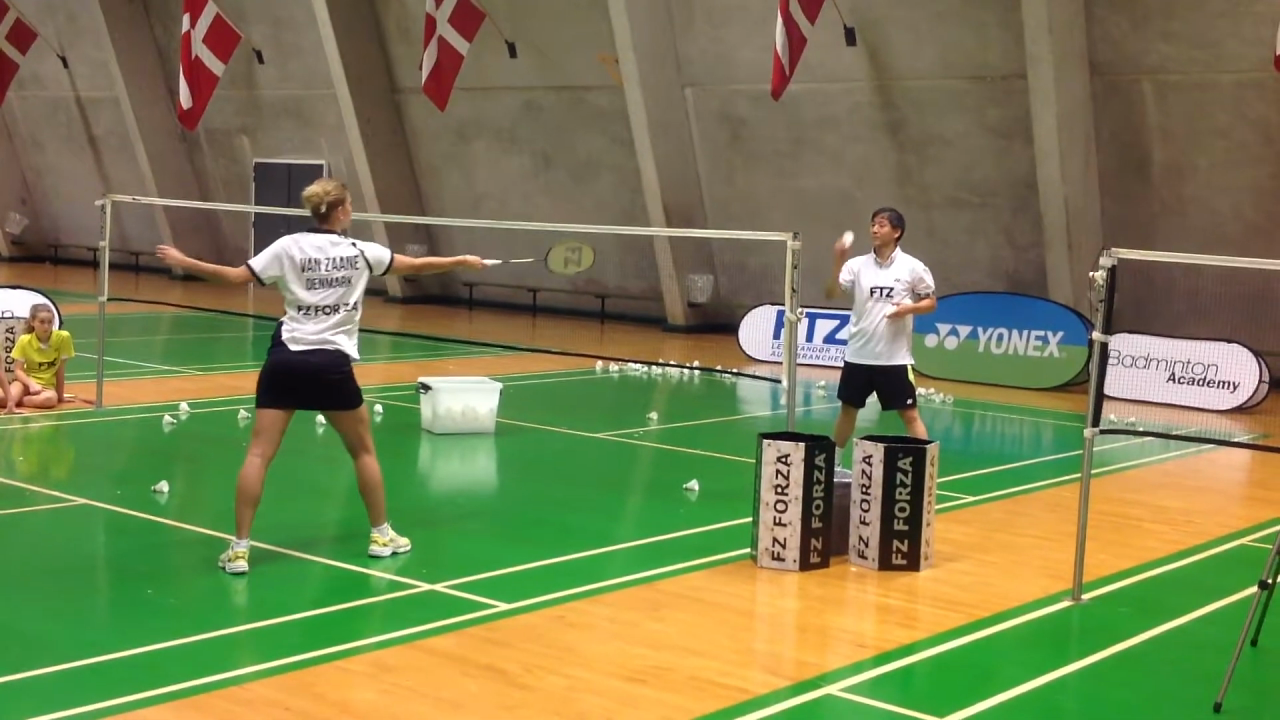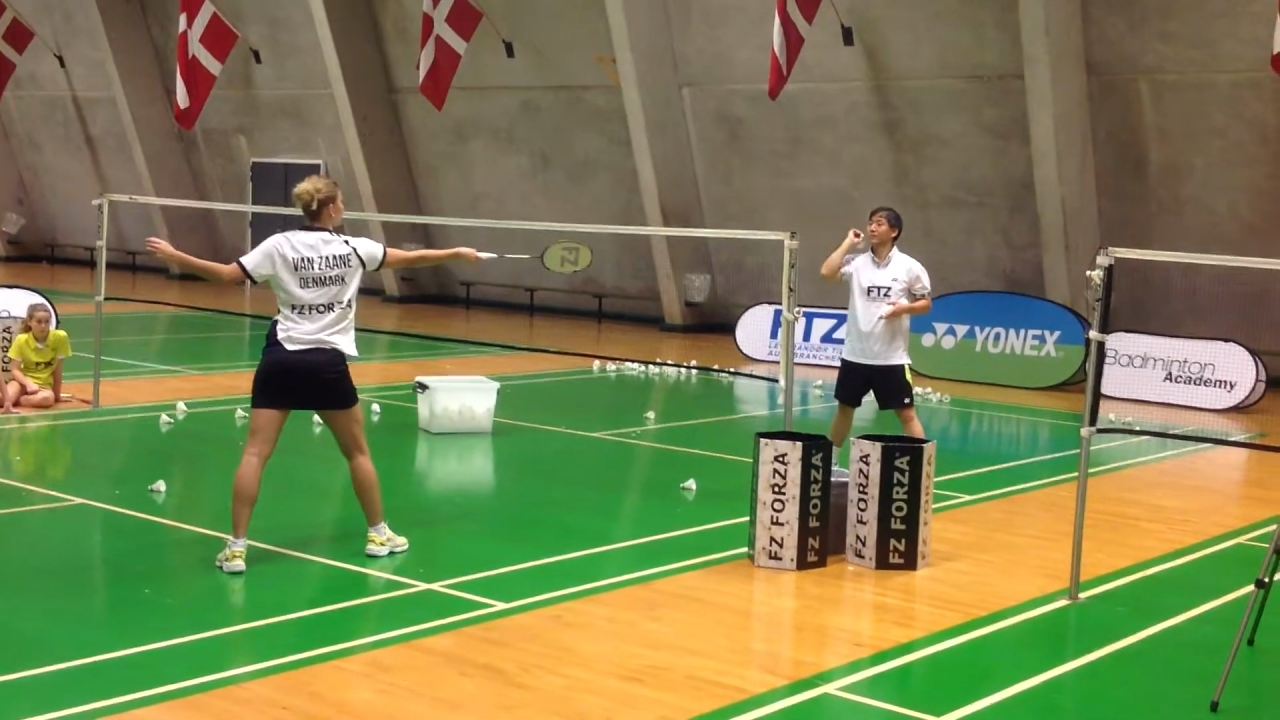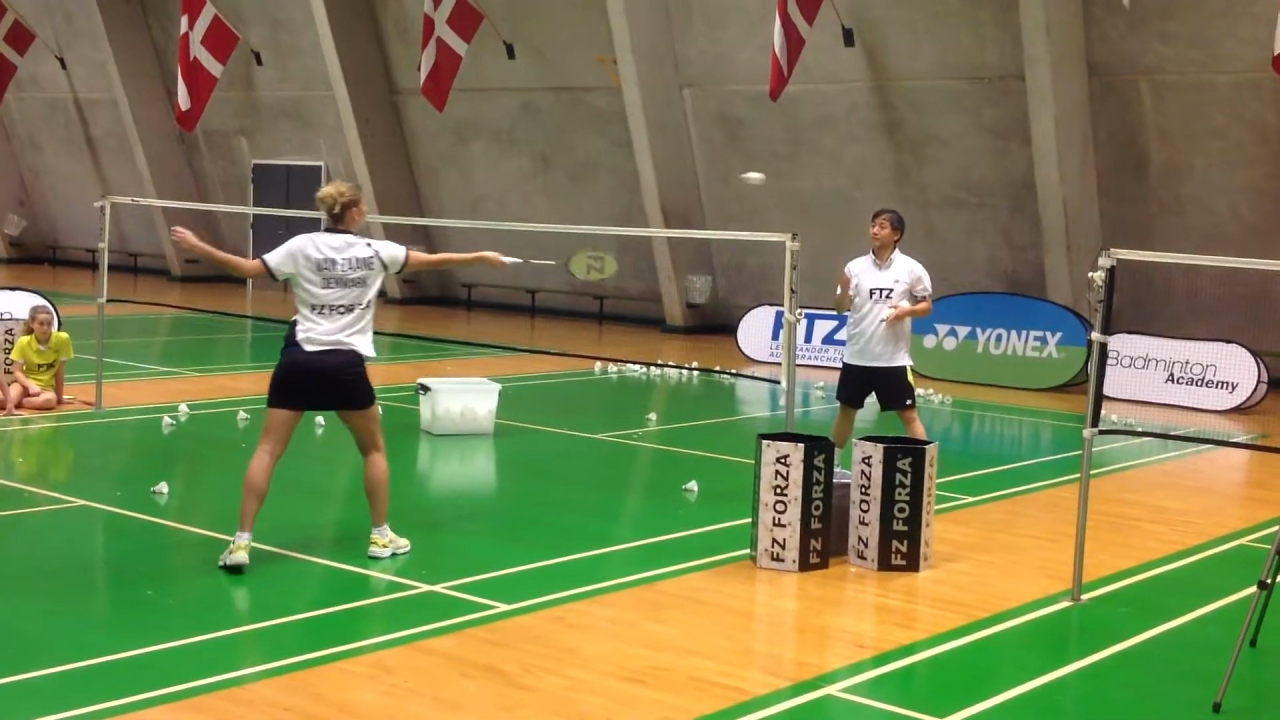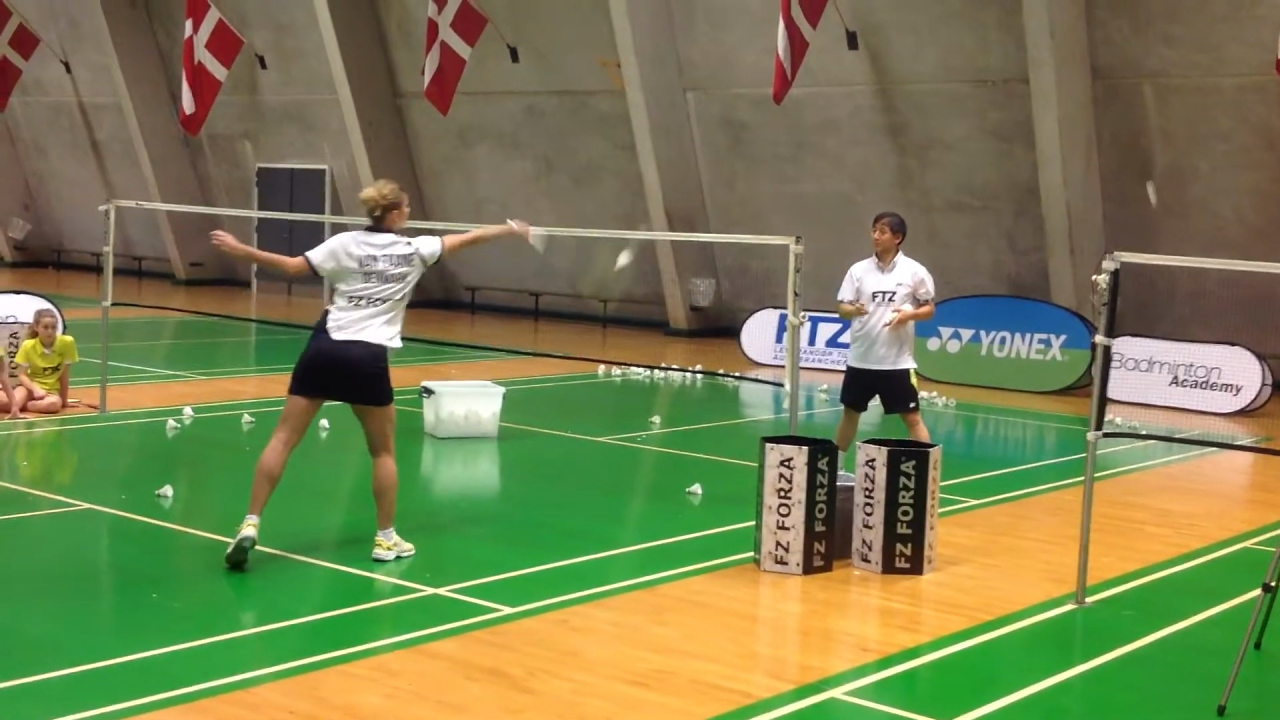
dt=0.3s
person 1, frame 1
left shoulder: (288, 247)
right shoulder: (361, 252)
left elbow: (236, 277)
right elbow: (417, 265)
left wrist: (185, 262)
right wrist: (462, 260)
left hip: (286, 361)
right hip: (331, 365)
left knee: (259, 454)
right knee: (364, 450)
left ankle: (239, 548)
right ankle: (382, 535)
person 1, frame 2
left shoulder: (280, 245)
right shoulder: (353, 249)
left elbow: (227, 274)
right elbow: (411, 258)
left wrist: (175, 256)
right wrist: (457, 253)
left hip: (281, 360)
right hip: (327, 364)
left knee: (255, 454)
right knee: (358, 452)
left ankle: (236, 547)
right ankle: (378, 534)
person 1, frame 3
left shoulder: (302, 246)
right shoulder: (374, 252)
left elbow: (248, 269)
right elbow: (433, 260)
left wrist: (199, 246)
right wrist: (481, 257)
left hip: (299, 360)
right hip: (345, 364)
left knee: (267, 451)
right knee: (373, 450)
left ankle: (241, 543)
right ankle: (381, 536)
person 1, frame 4
left shoulder: (345, 243)
right shoulder: (415, 249)
left elbow: (292, 267)
right elbow: (464, 239)
left wrist: (241, 250)
right wrist: (506, 229)
left hip: (322, 350)
right hip: (368, 358)
left knee: (283, 438)
right knee: (383, 451)
left ankle: (250, 525)
right ankle: (386, 538)
person 2, frame 1
left shoulder: (913, 267)
right shoulder: (856, 264)
left elbow: (931, 302)
right elbow: (831, 294)
left wrist: (909, 307)
right wrist: (838, 263)
left hip: (895, 357)
right hip: (858, 355)
left knee: (910, 414)
right knee: (848, 409)
right ankle: (833, 463)
person 2, frame 2
left shoulder: (910, 267)
right shoulder: (856, 262)
left elbow: (926, 303)
right elbow: (827, 272)
left wrist: (905, 307)
right wrist: (848, 243)
left hip: (892, 357)
right hip: (855, 354)
left knee: (907, 414)
right knee: (845, 408)
right ankle: (829, 462)
person 2, frame 3
left shoulder: (912, 269)
right shoulder: (856, 266)
left elbow: (927, 305)
right elbow: (840, 307)
left wrist: (907, 310)
right wrist: (844, 291)
left hip: (894, 359)
right hip: (857, 356)
left knee: (909, 415)
right knee: (846, 410)
right ankle: (832, 465)
person 2, frame 4
left shoulder: (915, 272)
right shoulder: (858, 269)
left elbow: (929, 308)
right elbow: (841, 308)
left wrist: (908, 314)
right wrist: (854, 309)
left hip: (898, 361)
right hip: (861, 359)
left knee: (912, 418)
right knee: (850, 413)
right ankle: (836, 466)
